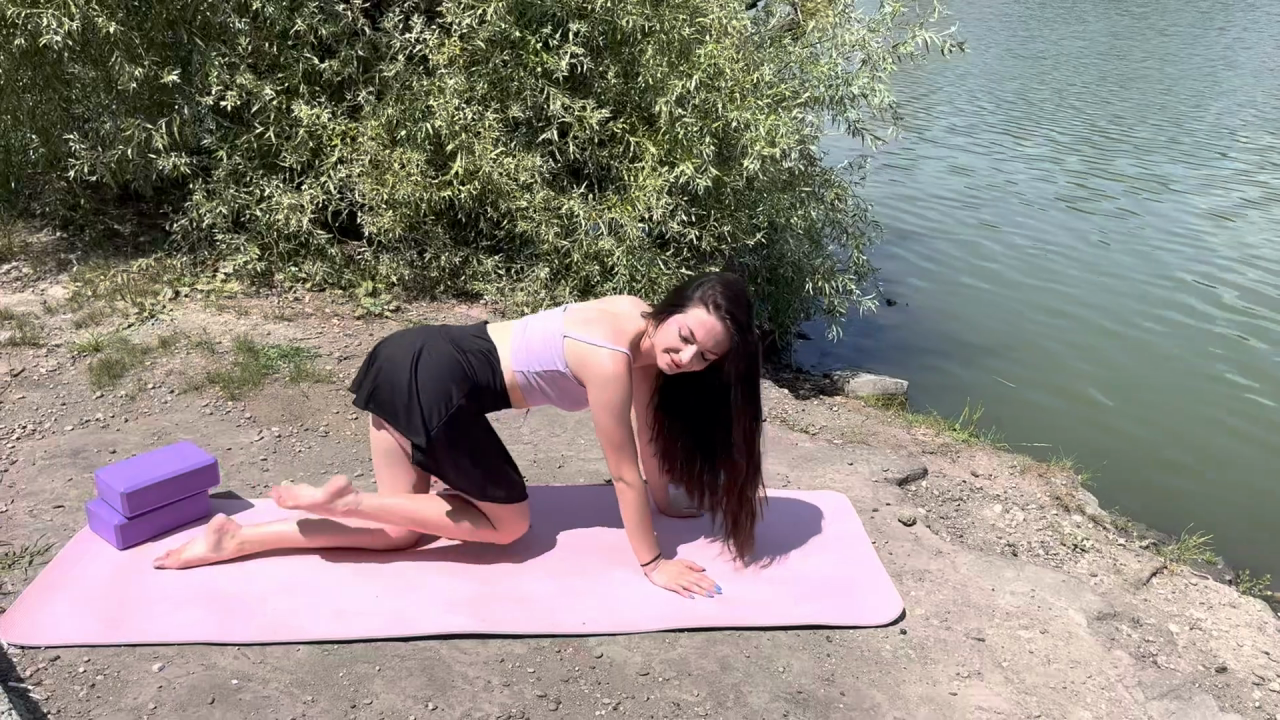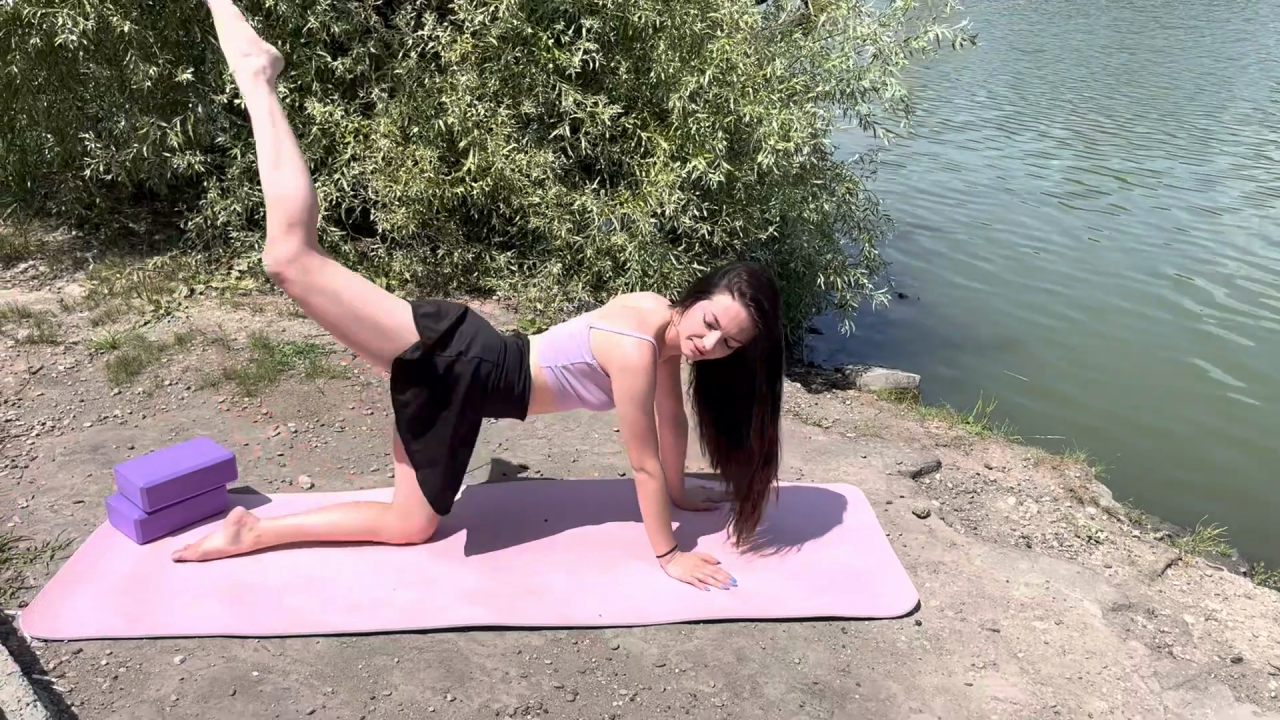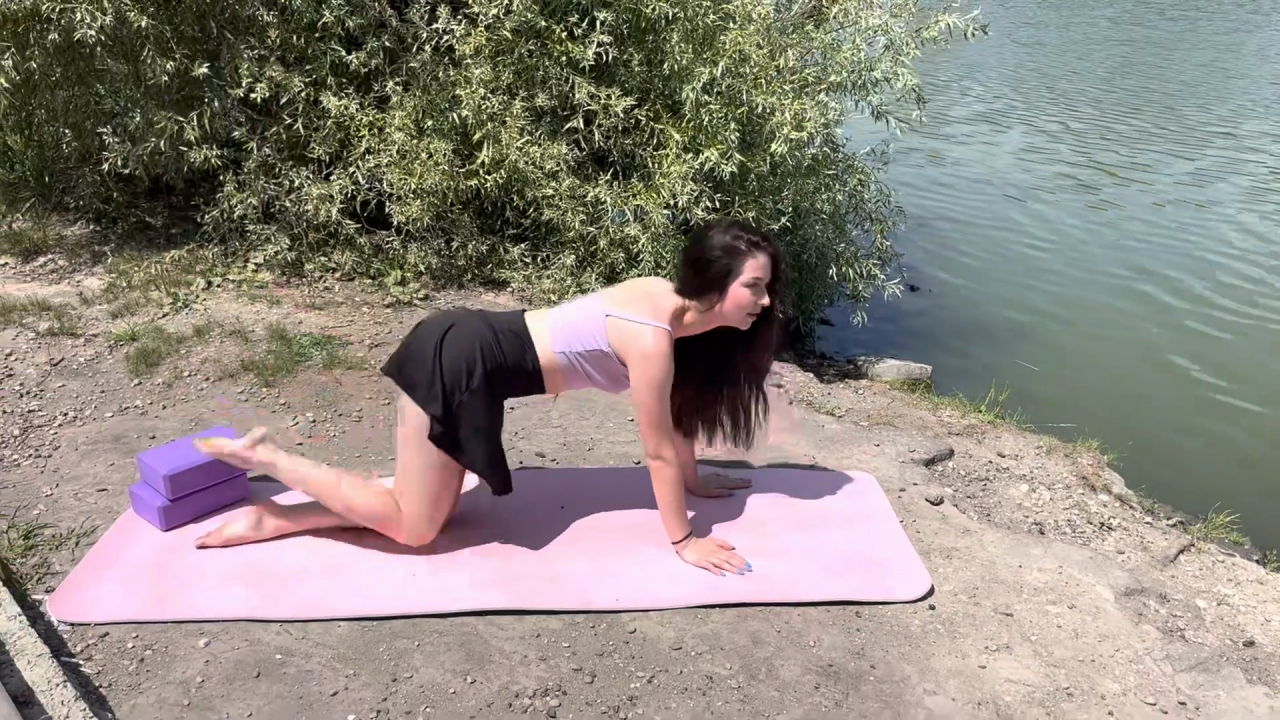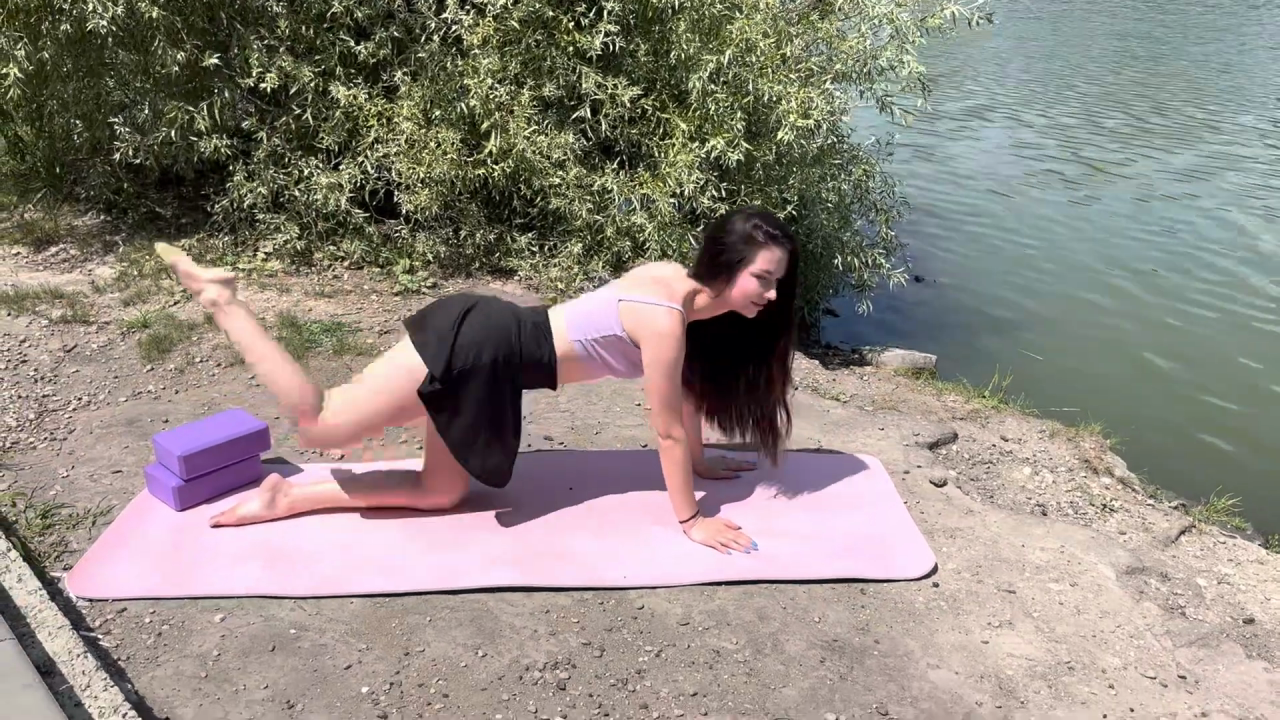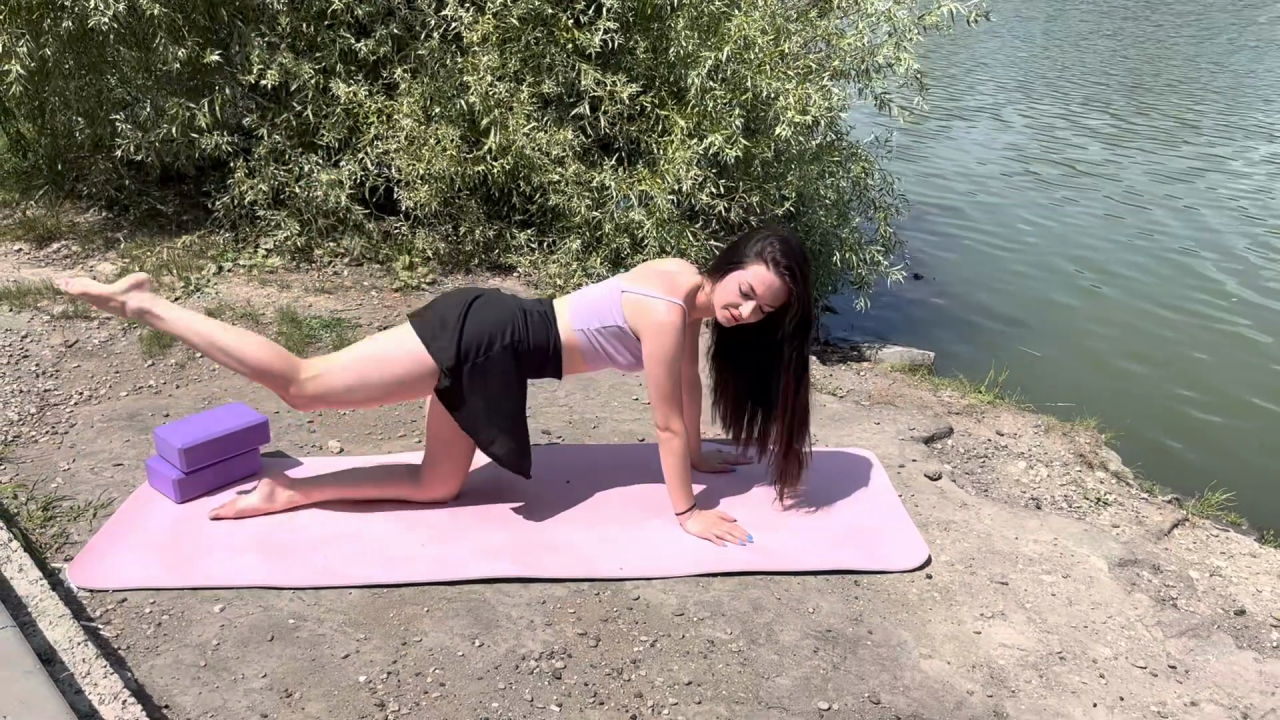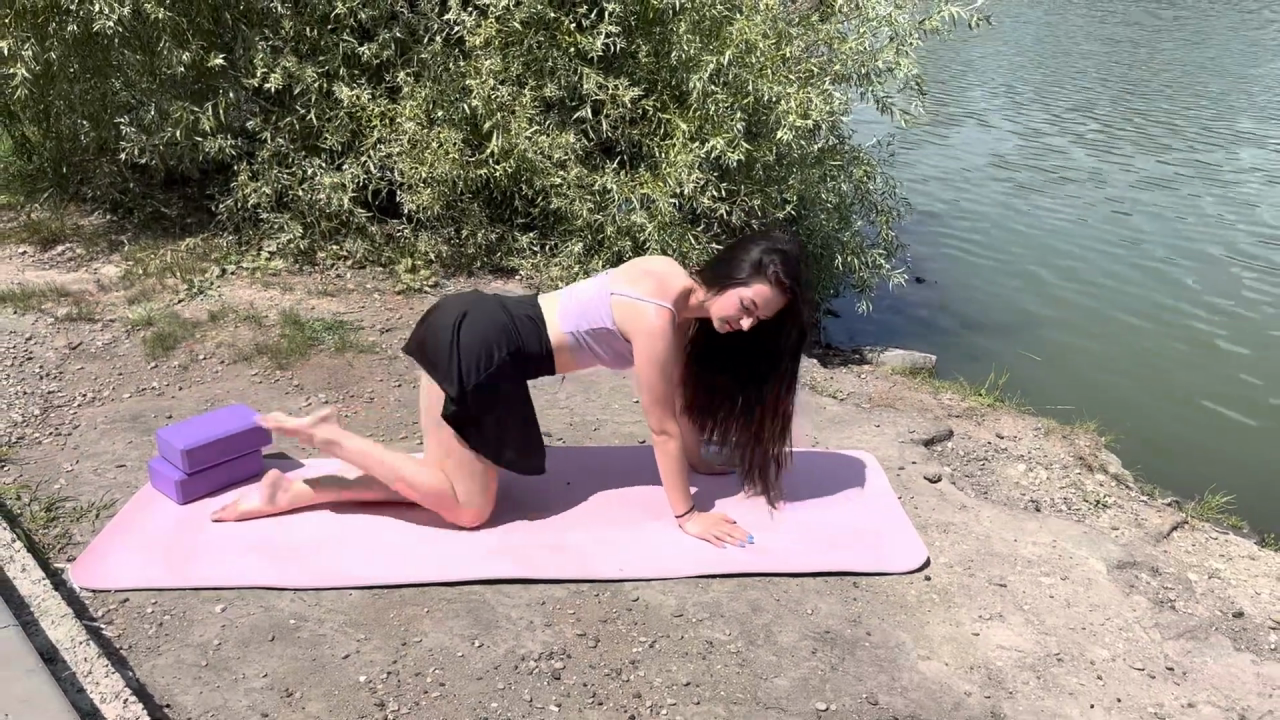
dt=0.7s
person 1, frame 1
left shoulder: (639, 318)
right shoulder: (611, 358)
left elbow: (648, 426)
right elbow: (625, 470)
left wrist: (663, 499)
right wrist: (652, 561)
left hip: (420, 359)
right hip: (433, 383)
left knee: (401, 528)
right knee: (509, 523)
left ankle: (235, 536)
right ankle: (342, 500)
person 1, frame 2
left shoulder: (665, 327)
right shoulder: (635, 350)
left elbow: (671, 428)
right elbow: (644, 464)
left wrist: (678, 498)
right wrist: (668, 554)
left hip: (457, 385)
right hip: (447, 355)
left knee: (411, 526)
right knee: (289, 257)
left ankle: (253, 531)
right ankle: (257, 79)
person 1, frame 3
left shoulder: (667, 298)
right shoulder: (652, 340)
left elbow: (677, 409)
right elbow: (658, 449)
left wrist: (693, 480)
right wrist: (683, 538)
left hip: (462, 343)
right hip: (463, 363)
left knee: (429, 511)
right knee: (413, 528)
left ankle: (272, 516)
right ankle: (259, 456)
person 1, frame 4
left shoulder: (678, 283)
right shoulder: (666, 320)
left elbow: (686, 391)
right elbow: (668, 430)
left wrist: (700, 462)
right wrist: (689, 518)
left hip: (489, 332)
right hip: (476, 347)
left knee: (439, 494)
right knee: (318, 420)
left ankle: (284, 496)
right ankle: (220, 299)
person 1, frame 5
left shoulder: (686, 286)
right shoulder: (669, 310)
left elbow: (685, 387)
right elbow: (668, 422)
left wrist: (696, 458)
right wrist: (685, 510)
left hip: (492, 335)
right hip: (481, 339)
left knee: (437, 485)
right knee: (300, 382)
left ankle: (282, 491)
right ankle: (141, 302)
person 1, frame 6
left shoulder: (676, 280)
right shoulder: (657, 316)
left elbow: (683, 387)
right elbow: (663, 425)
left wrist: (696, 456)
right wrist: (685, 512)
left hip: (473, 324)
right hip: (479, 347)
left knee: (446, 481)
right knee: (468, 507)
left ankle: (286, 491)
right ankle: (330, 436)
